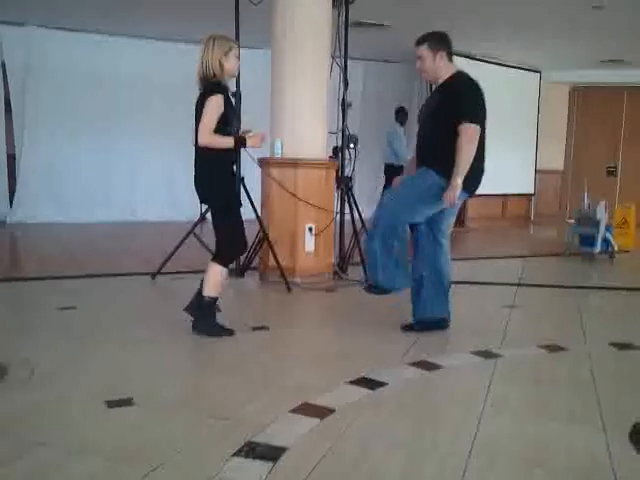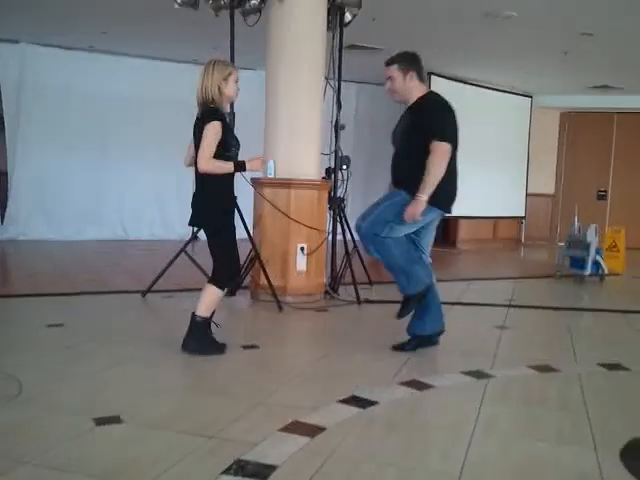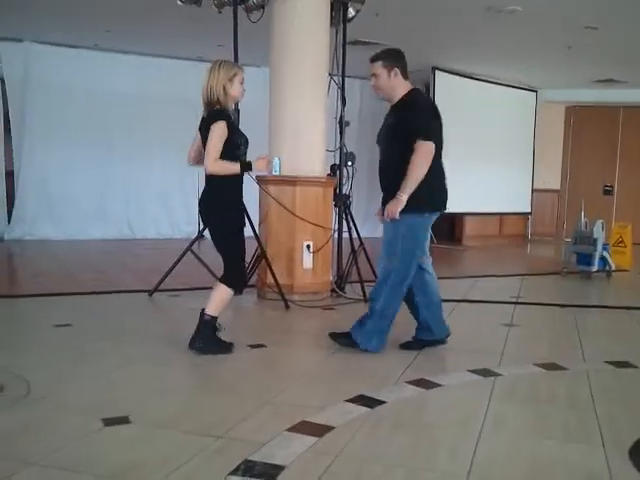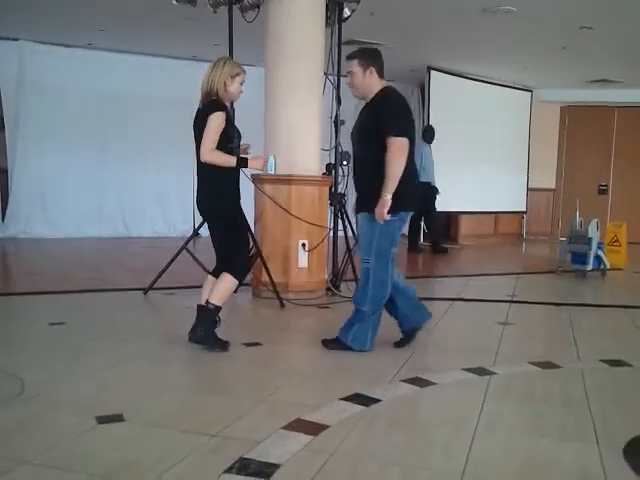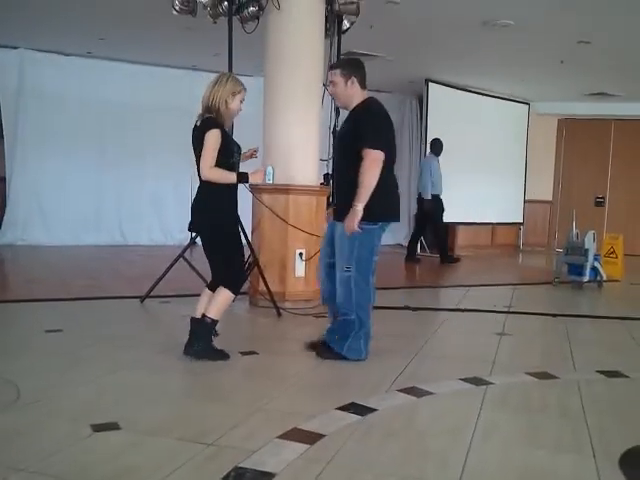
dt=0.2s
person 1, frame 1
left shoulder: (464, 89)
right shoulder: (440, 92)
left elbow: (470, 135)
left wrist: (456, 181)
right wrist: (409, 171)
left hip: (447, 179)
right hip: (434, 174)
left knee: (389, 210)
right knee: (430, 243)
left ankle: (390, 277)
right ankle: (433, 312)
person 1, frame 2
left shoulder: (435, 108)
right shoulder: (412, 112)
left elbow: (440, 154)
left wrist: (420, 198)
right wrist: (395, 197)
left hip: (425, 198)
right hip: (412, 195)
left knee: (370, 228)
right knee: (417, 263)
left ankle: (414, 283)
right ankle: (427, 329)
person 1, frame 3
left shoulder: (419, 106)
right shoulder: (398, 110)
left elbow: (424, 153)
left wrist: (400, 197)
right wrist: (396, 199)
left hip: (416, 202)
right hip: (407, 202)
left knee: (397, 267)
right knee: (415, 265)
left ankle: (366, 335)
right ankle: (433, 330)
person 1, frame 4
left shoulder: (390, 103)
right shoulder: (373, 106)
left elbow: (398, 150)
left wrist: (386, 196)
right wrist: (363, 199)
left hip: (387, 202)
right hip: (371, 200)
left knee: (373, 267)
right knee: (378, 265)
left ankle: (356, 336)
right ankle: (412, 316)
person 1, frame 5
left shoulder: (371, 114)
right shoulder: (358, 116)
left elbow: (373, 162)
left wrist: (357, 208)
left hip: (366, 212)
right hip: (347, 209)
left knee: (352, 276)
right knee: (331, 268)
left ankle: (351, 345)
right ankle: (337, 334)
person 2, frame 1
left shoulder: (211, 91)
right shoulder: (217, 92)
left elbow: (209, 134)
right elbow: (204, 138)
left wrist: (237, 136)
right wrist: (243, 142)
left hip: (216, 179)
right hip: (216, 180)
left knee: (233, 243)
right knee: (229, 246)
left ankle: (201, 303)
right ankle: (205, 316)
person 2, frame 2
left shoulder: (207, 116)
right shoulder: (214, 118)
left elbow: (190, 160)
right elbow: (204, 164)
left wrist: (233, 163)
right wrist: (243, 165)
left hip: (214, 204)
right hip: (214, 206)
left knee: (227, 268)
right knee: (225, 270)
left ankle: (201, 330)
right ankle: (195, 335)
person 2, frame 3
left shoulder: (213, 117)
right shoulder: (221, 118)
left elbow: (194, 158)
right elbow: (211, 165)
right wrist: (250, 165)
left hip: (221, 204)
right hip: (222, 206)
left knee: (232, 269)
right knee: (235, 272)
left ankle: (207, 331)
right ankle: (203, 334)
person 2, frame 4
left shoulder: (205, 110)
right shoulder: (218, 109)
right elbow: (206, 154)
left wrist: (235, 151)
right wrist: (245, 162)
left hip: (214, 197)
right hip: (220, 199)
left knee: (225, 262)
right knee: (240, 261)
left ankle: (203, 324)
right ankle: (204, 325)
person 2, frame 5
left shoulder: (204, 124)
right shoulder: (214, 126)
right elbow: (207, 171)
left wrist: (239, 158)
right wrist: (246, 177)
left hip: (209, 212)
right hip: (216, 214)
left knee: (220, 276)
right knee: (234, 276)
left ankle: (197, 338)
right ankle: (201, 338)
